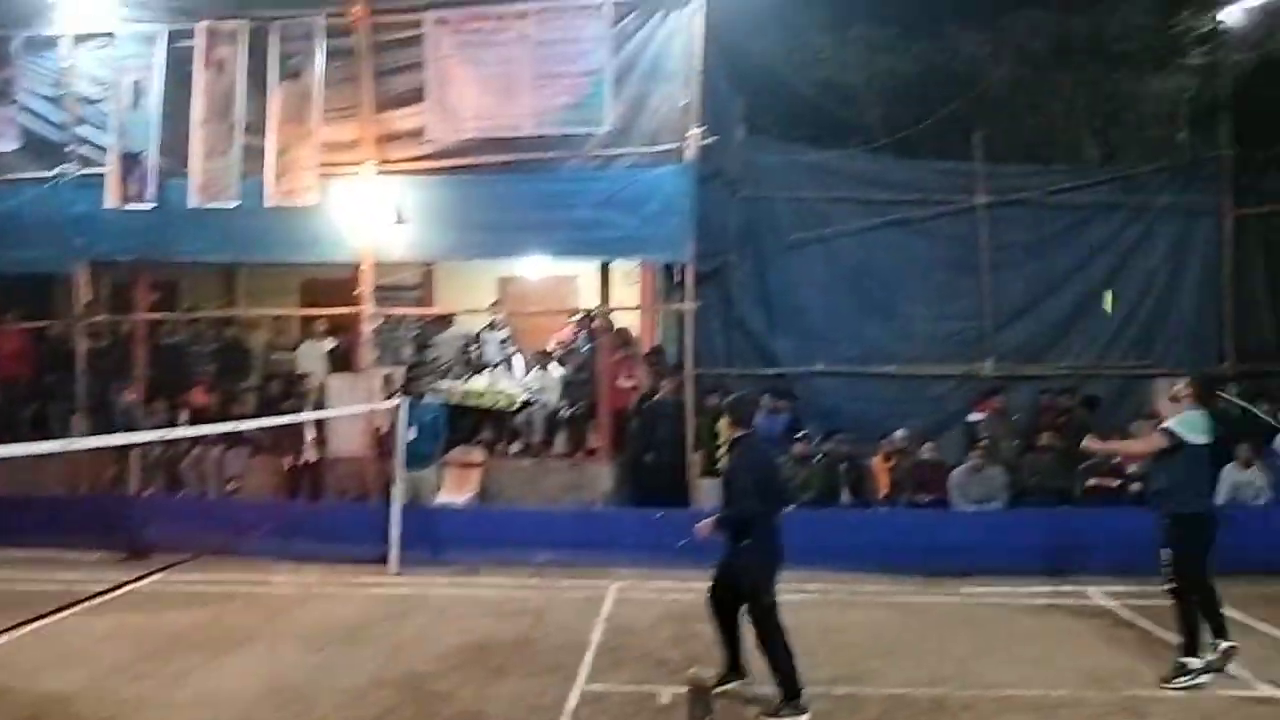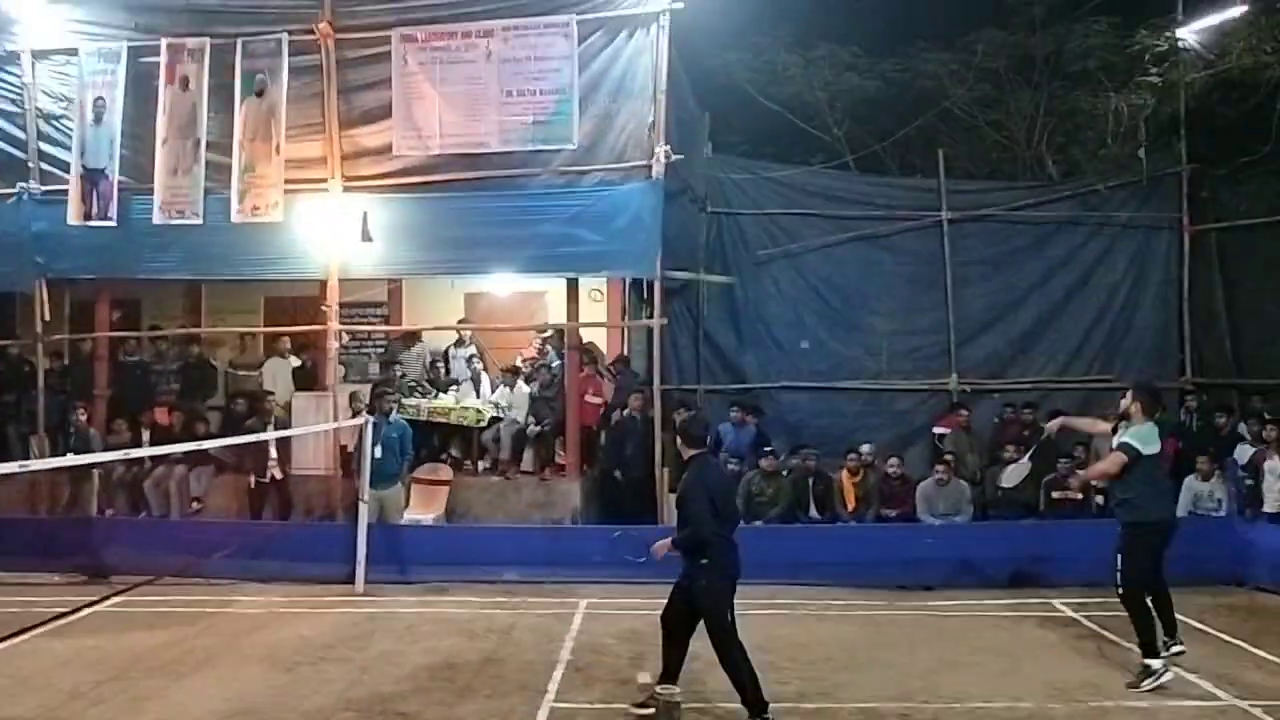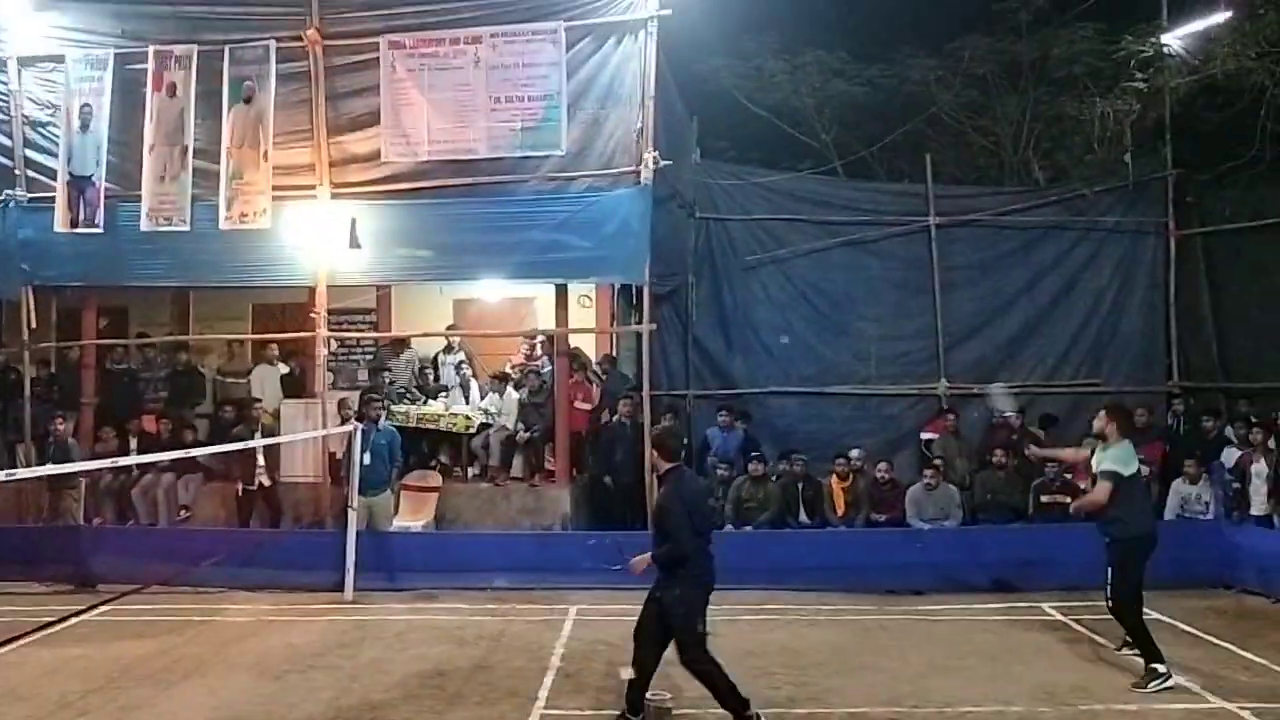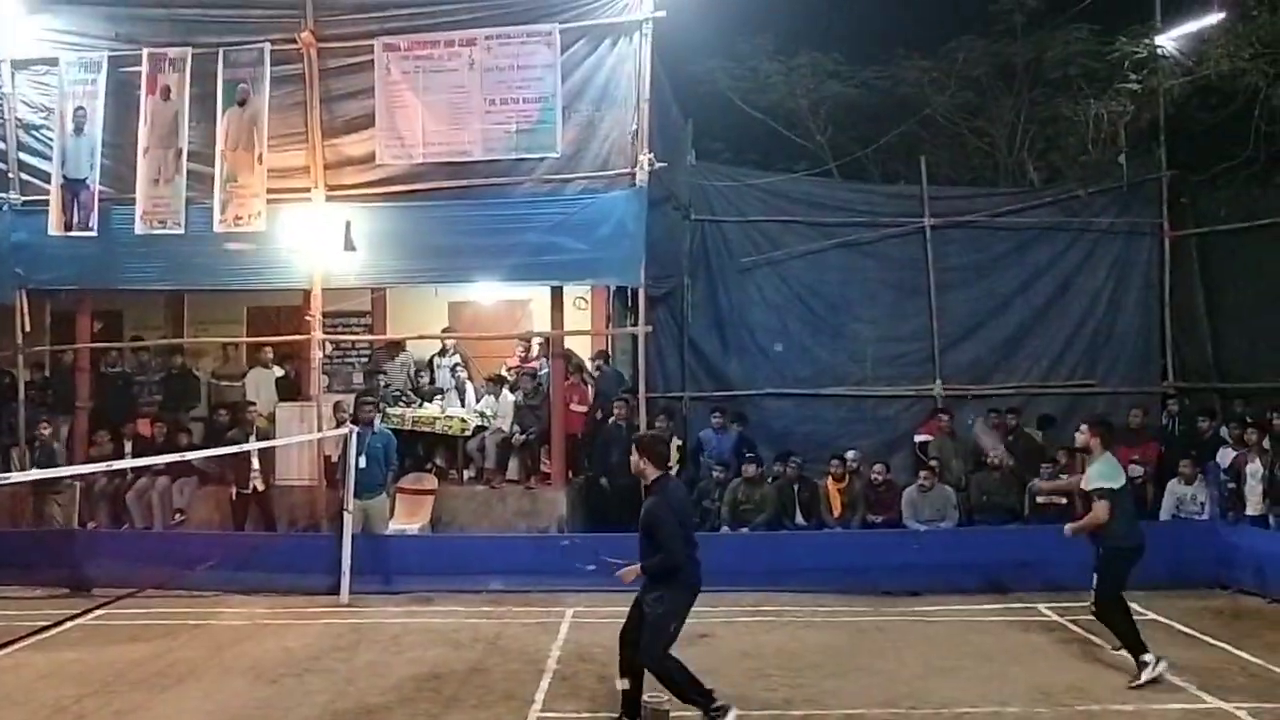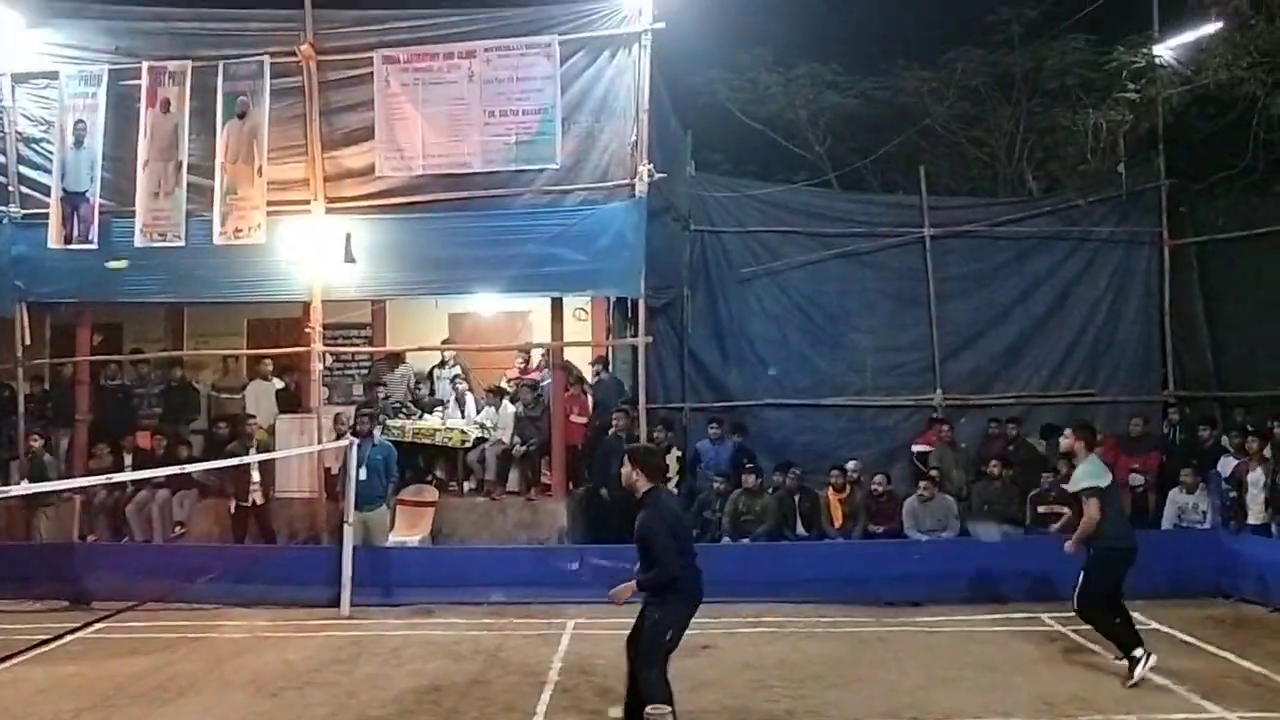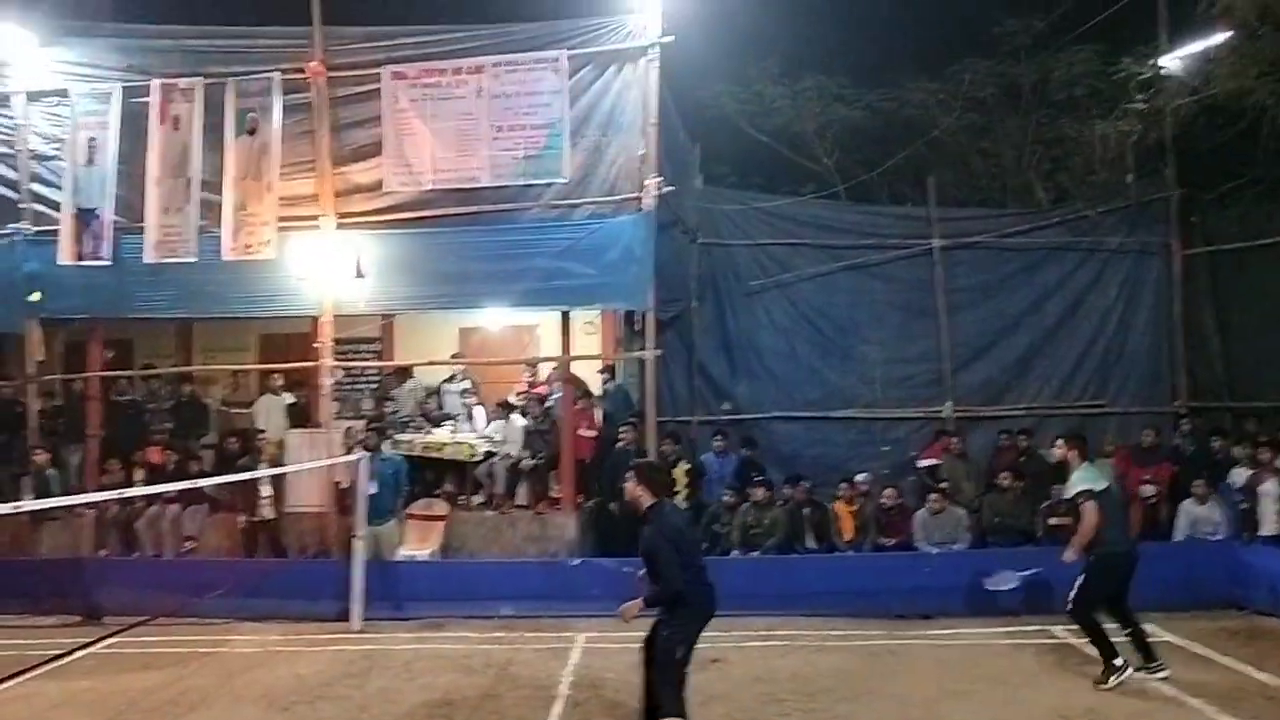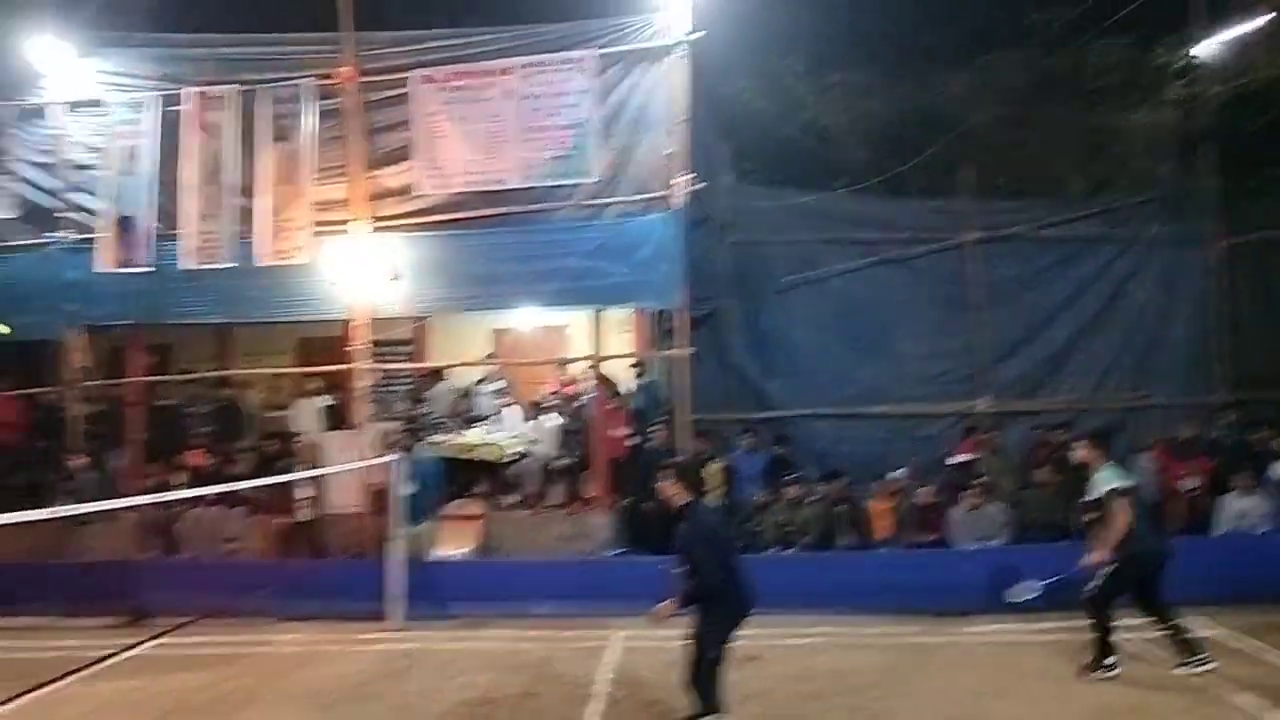
dt=0.1s
person 1, frame 1
left shoulder: (741, 458)
right shoulder: (760, 449)
left elbow: (744, 509)
right elbow: (776, 499)
left wrist: (715, 523)
left hip: (753, 550)
right hip: (748, 547)
left knee: (764, 623)
right knee: (721, 602)
right ankle: (734, 670)
person 1, frame 2
left shoulder: (695, 478)
right shoulder: (713, 468)
left elbow: (701, 531)
right elbow: (732, 517)
left wrist: (671, 543)
left hip: (712, 569)
right hip: (701, 566)
left knee: (725, 642)
right knee: (673, 622)
person 1, frame 3
left shoulder: (671, 494)
right shoulder: (690, 481)
left elbow: (680, 547)
right elbow: (706, 527)
left wrist: (650, 558)
left hip: (688, 581)
right hip: (674, 578)
left knee: (693, 653)
right knee: (645, 637)
person 1, frame 4
left shoulder: (659, 503)
right shoulder: (671, 488)
left elbow: (674, 557)
right elbow: (676, 543)
left wrist: (640, 569)
right wrist: (645, 568)
left hip: (674, 585)
right hip: (661, 583)
left knee: (652, 655)
right knee: (631, 640)
person 1, frame 5
left shoulder: (653, 516)
right shoulder: (663, 498)
left elbow: (668, 570)
left wrist: (634, 586)
right wrist: (645, 566)
left hip: (676, 593)
right hip: (672, 590)
left knee: (649, 663)
right knee: (637, 646)
person 1, frame 6
left shoulder: (655, 530)
right shoulder: (668, 512)
left elbow: (672, 585)
left wrist: (641, 603)
right wrist: (652, 574)
left hip: (688, 607)
right hip: (687, 602)
left knee: (665, 677)
right knee: (653, 653)
person 1, frame 7
left shoulder: (691, 528)
right shoulder: (703, 513)
left elbow: (706, 581)
left wrist: (676, 602)
right wrist: (690, 569)
left hip: (722, 603)
right hip: (730, 597)
left knee: (703, 674)
right knee: (705, 656)
person 2, frame 1
left shoulder: (1183, 422)
right shoulder: (1197, 419)
left elbow: (1144, 448)
left wrist: (1101, 447)
left hip: (1184, 516)
right hip: (1199, 514)
left knee: (1181, 586)
right knee: (1196, 581)
left ankle: (1192, 662)
right ankle: (1221, 641)
person 2, frame 2
left shoulder: (1135, 435)
right shoulder: (1144, 430)
left elbow: (1110, 467)
right elbow: (1099, 426)
left wrist: (1081, 478)
right wrist: (1064, 421)
left hip: (1142, 522)
right hip: (1158, 520)
left knee: (1130, 592)
right knee: (1153, 582)
left ankle: (1154, 663)
right ankle: (1171, 639)
person 2, frame 3
left shoulder: (1113, 456)
right shoulder: (1118, 448)
left elbow: (1100, 497)
right elbow: (1080, 454)
left wrist: (1076, 506)
right wrist: (1042, 453)
left hip: (1127, 538)
right hip: (1139, 534)
left knee: (1119, 603)
right knee: (1128, 593)
left ankle: (1158, 669)
right ankle: (1136, 640)
person 2, frame 4
left shoulder: (1101, 471)
right shoulder: (1103, 463)
left elbow: (1100, 515)
right elbow: (1081, 481)
left wrist: (1074, 527)
right wrist: (1050, 486)
left hip: (1116, 546)
right hip: (1126, 542)
left knee: (1103, 607)
right knee: (1109, 597)
left ankle: (1147, 660)
right ankle: (1132, 643)
person 2, frame 5
left shoulder: (1085, 473)
right shoulder: (1093, 466)
left elbow: (1093, 516)
left wrist: (1074, 541)
left hip: (1108, 549)
right hip: (1122, 546)
left knee: (1084, 606)
right knee: (1109, 600)
left ankle: (1137, 653)
right ankle: (1137, 650)
person 2, frame 6
left shoulder: (1080, 478)
right shoulder: (1090, 474)
left elbow: (1091, 519)
left wrist: (1075, 549)
right wrist: (1076, 544)
left hip: (1109, 555)
right hip: (1123, 552)
left knee: (1077, 608)
right knee: (1118, 609)
left ankle: (1115, 663)
right ankle: (1152, 663)
person 2, frame 7
left shoulder: (1105, 478)
right shoulder: (1101, 478)
left elbow: (1123, 517)
right elbow: (1107, 522)
left wrist: (1105, 550)
right wrist: (1096, 551)
left hip: (1135, 554)
right hip: (1151, 551)
left knee: (1095, 599)
right knee: (1153, 605)
left ankle: (1106, 660)
right ankle: (1196, 655)
